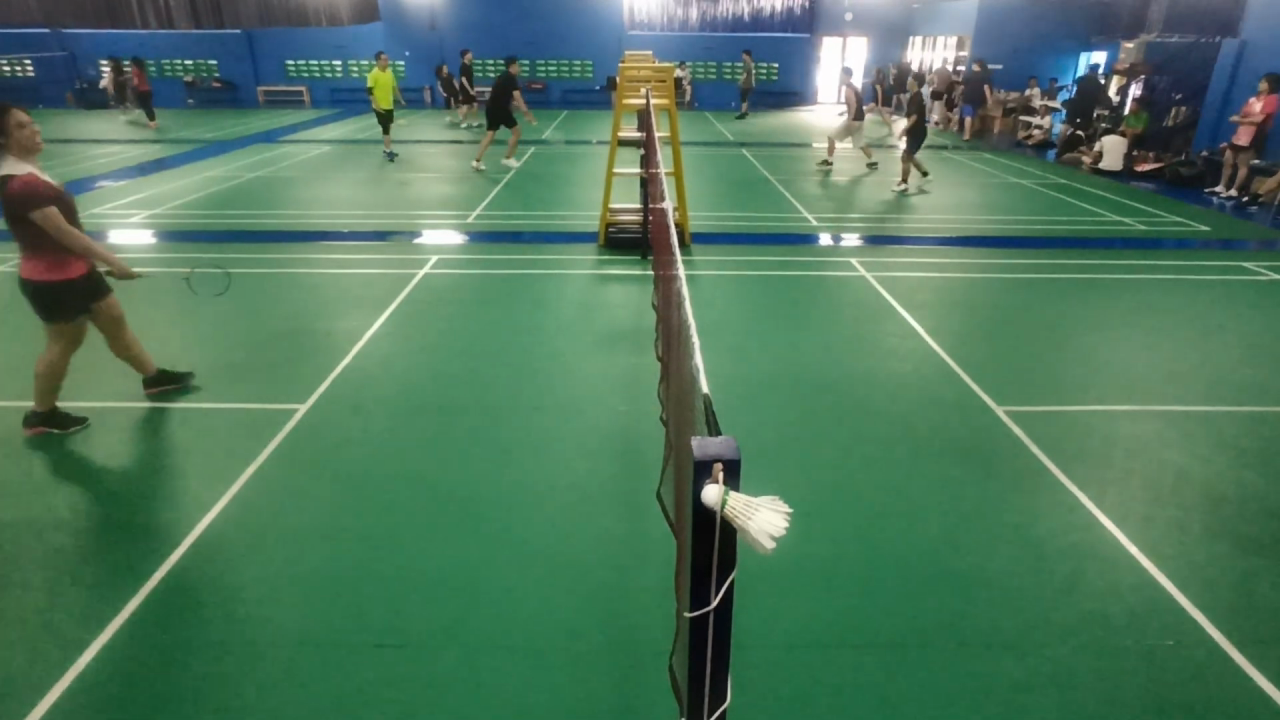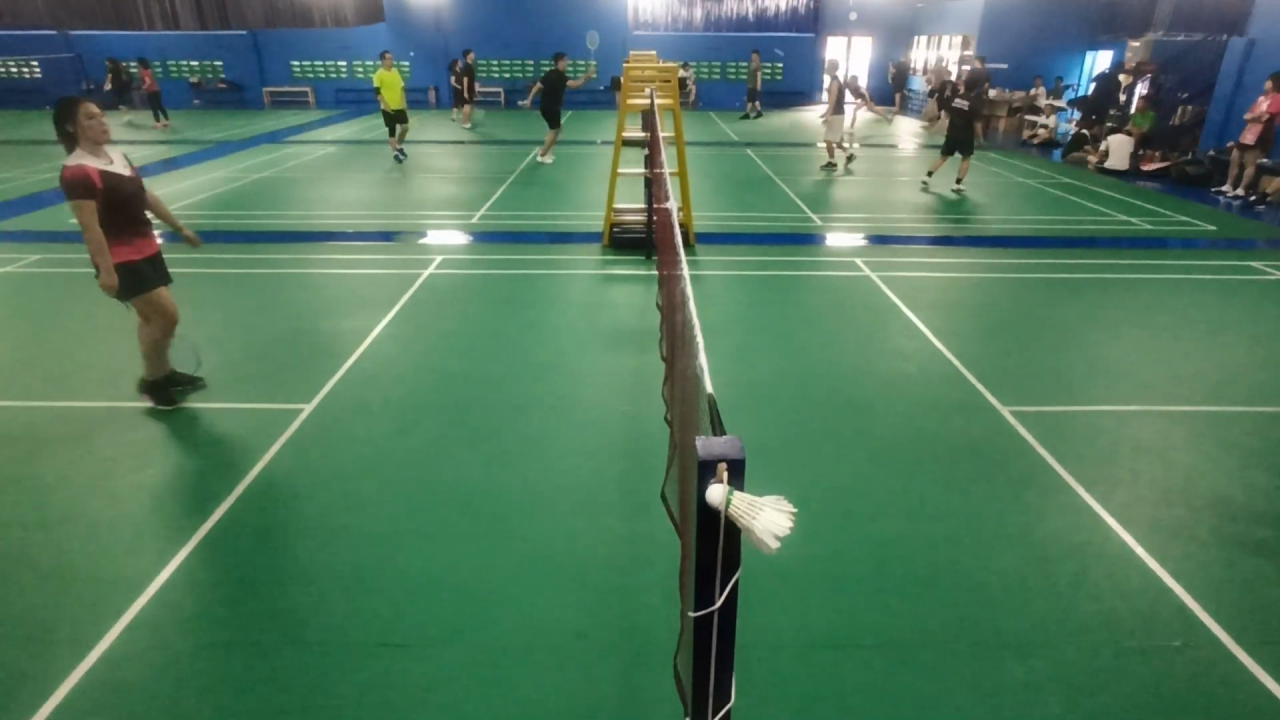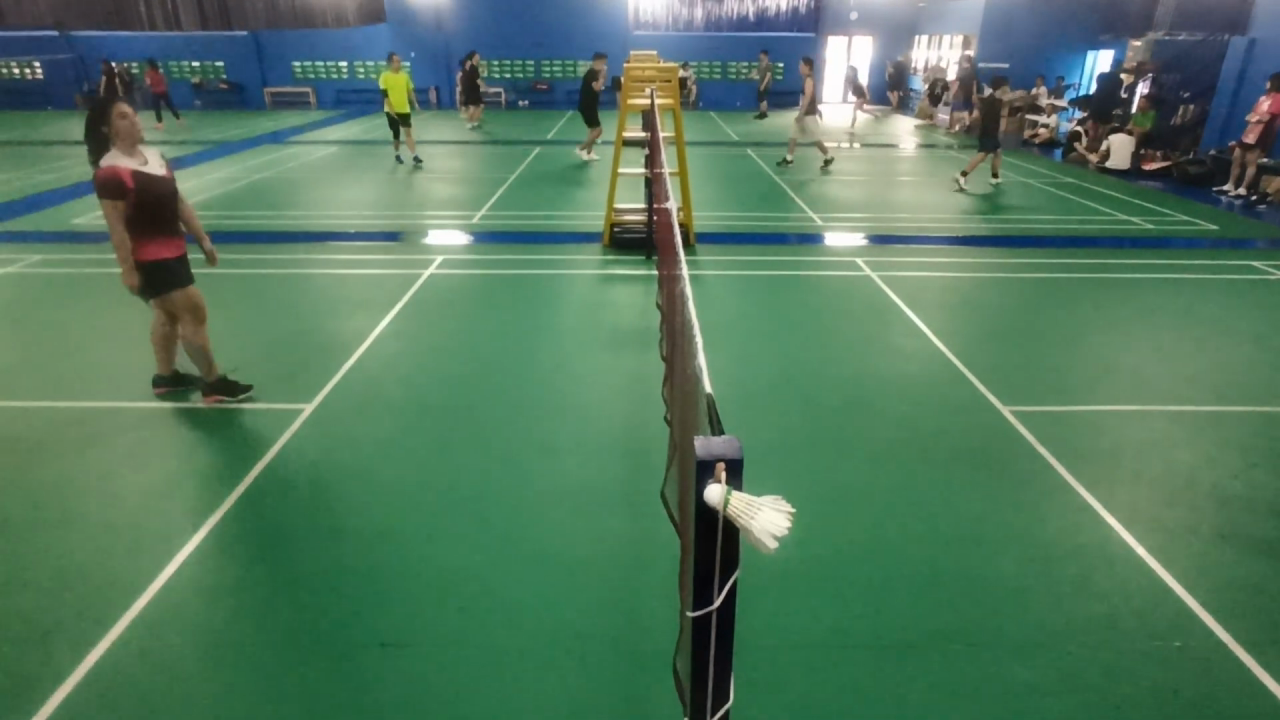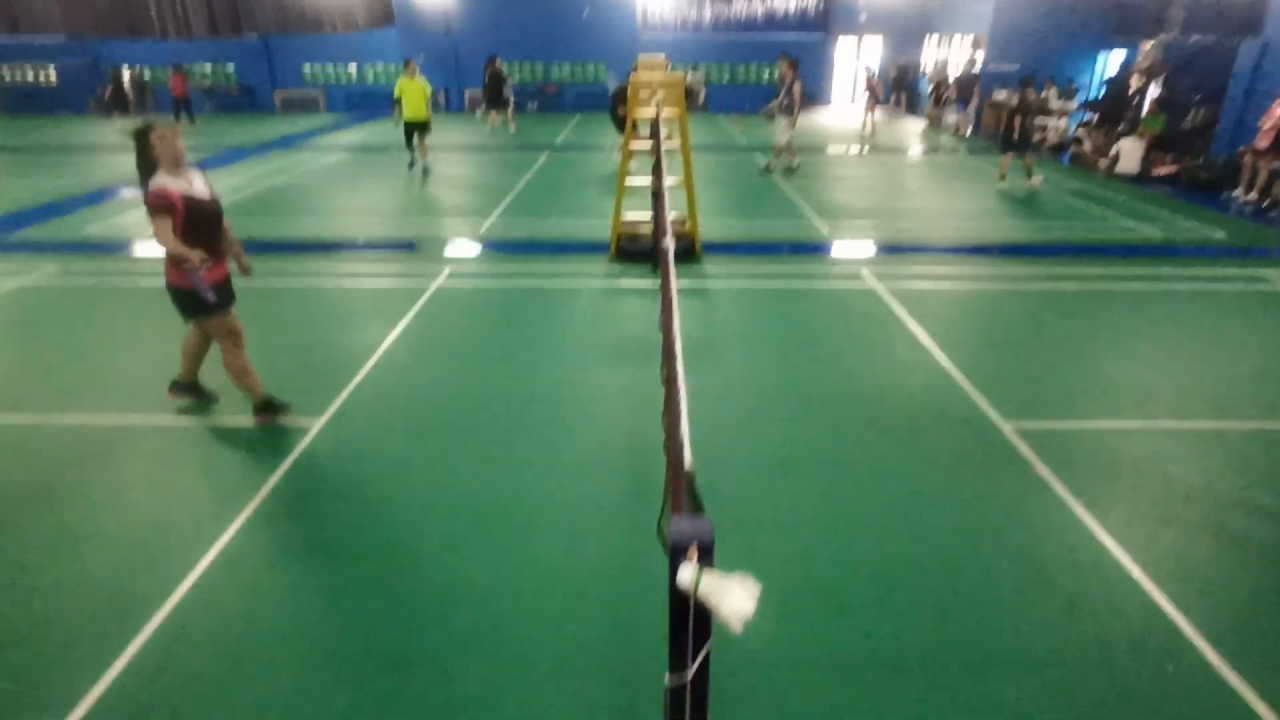
dt=0.4s
person 1, frame 1
left shoulder: (27, 173)
right elbow: (63, 231)
right wrist: (110, 260)
left hip: (74, 271)
right hip: (53, 280)
left knee: (115, 322)
right knee: (65, 342)
left ankle: (153, 377)
right ankle: (41, 416)
person 1, frame 2
left shoulder: (117, 156)
right shoulder: (77, 173)
left elbow: (146, 198)
right elbow: (91, 227)
left wrist: (180, 228)
right wrist: (106, 271)
left hip: (147, 250)
right hip: (121, 260)
left knee: (152, 316)
right knee: (166, 314)
left ankle: (162, 374)
right ankle: (152, 379)
person 1, frame 3
left shoulder: (155, 156)
right shoulder: (110, 173)
left elbow: (180, 203)
right elbow: (116, 227)
left wrist: (203, 239)
right wrist: (128, 270)
left hip: (172, 251)
right hip: (149, 259)
left knee: (168, 313)
right knee: (195, 313)
left ankle: (166, 376)
right ankle: (214, 384)
person 1, frame 4
left shoulder: (197, 177)
right shoulder: (159, 192)
left elbow: (218, 221)
right elbow: (164, 235)
left wrist: (239, 254)
right wrist: (187, 254)
left hip: (215, 273)
right hip: (191, 281)
left knee: (204, 329)
right knee: (231, 336)
left ankle: (185, 382)
right ankle: (261, 402)
